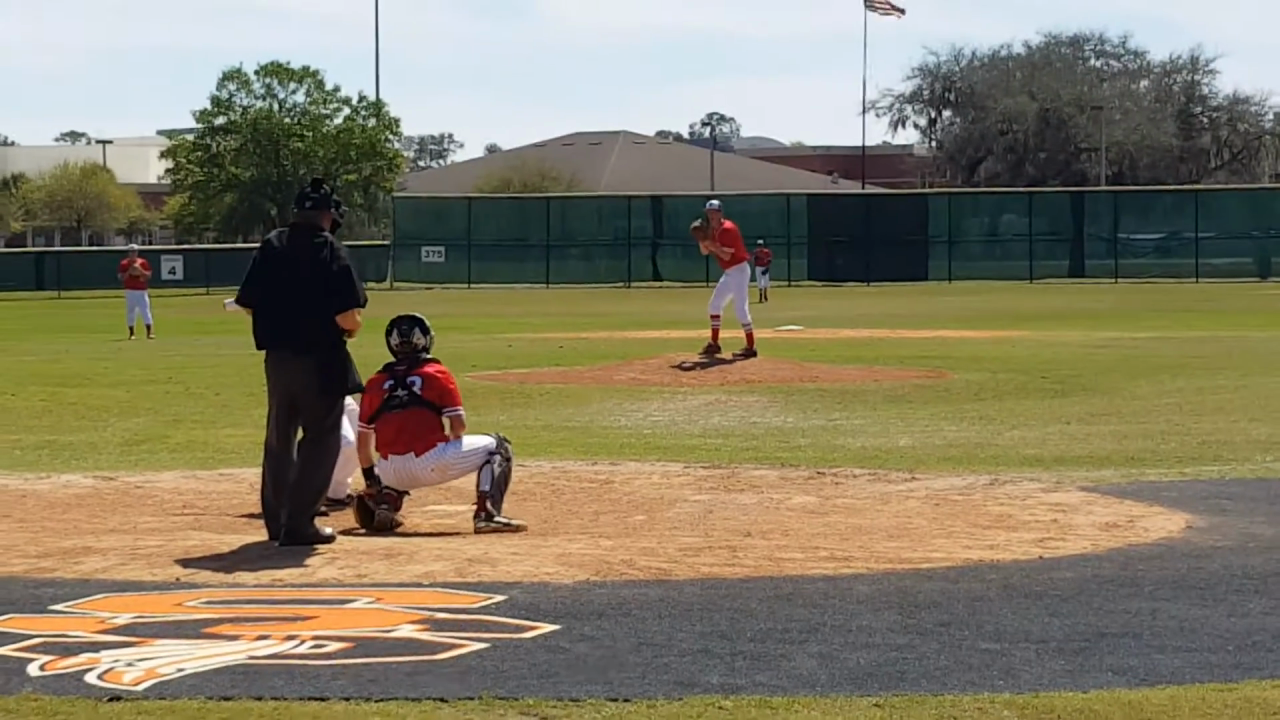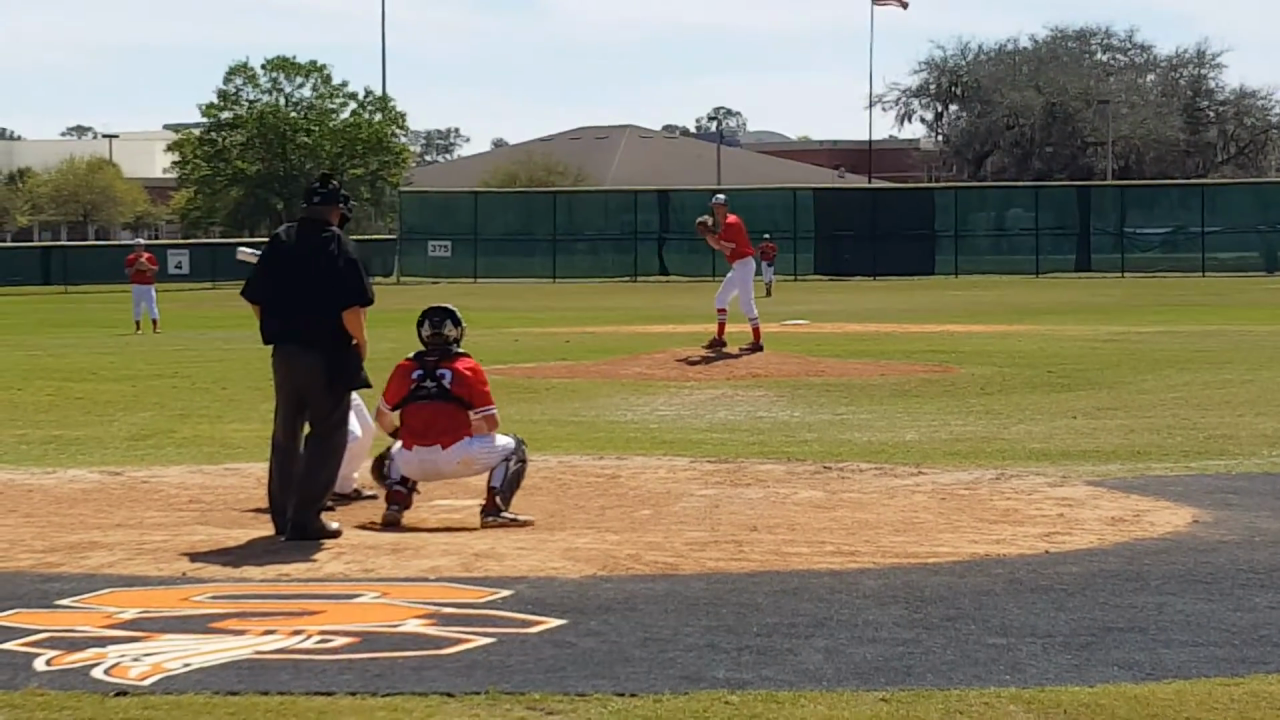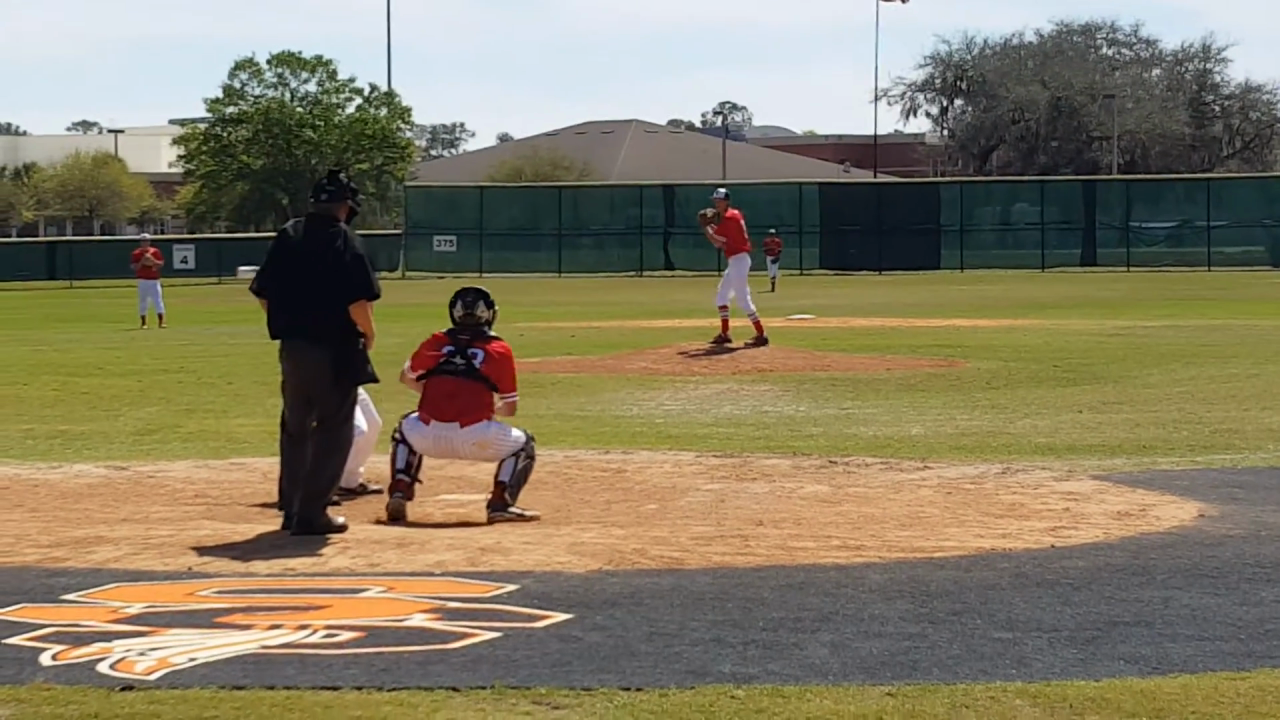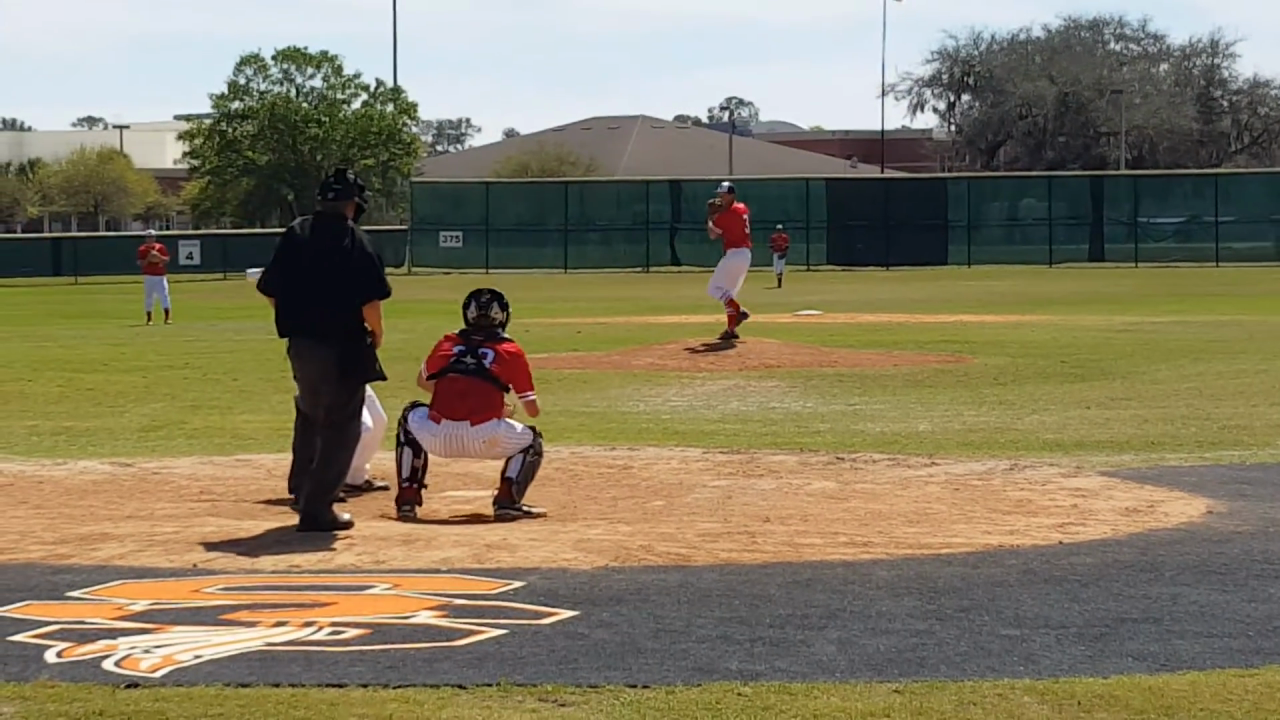
dt=0.2s
person 1, frame 1
left shoulder: (271, 246)
right shoulder: (329, 250)
left elbow: (249, 305)
right elbow: (345, 314)
right wrist: (356, 327)
left hip: (277, 357)
right hip: (320, 359)
left knee: (279, 439)
right knee: (321, 440)
left ankle: (277, 520)
right ankle: (298, 524)
person 1, frame 2
left shoulder: (279, 240)
right shoulder: (338, 245)
left elbow: (256, 301)
right elbow: (351, 309)
right wrist: (361, 340)
left hip: (285, 352)
right hip: (328, 354)
left knee: (286, 435)
right knee: (327, 436)
left ankle: (283, 514)
right ankle: (305, 518)
person 1, frame 3
left shoulder: (287, 235)
right shoulder: (345, 240)
left elbow: (264, 296)
right elbow: (357, 303)
right wrist: (369, 332)
left hip: (292, 347)
right hip: (334, 349)
left knee: (295, 427)
right knee: (334, 430)
left ankle: (292, 508)
right ankle: (310, 513)
person 1, frame 4
left shoulder: (294, 233)
right shoulder: (353, 239)
left elbow: (271, 293)
right elbow: (370, 303)
right wrist: (377, 332)
left hip: (300, 344)
right hip: (342, 347)
left knee: (310, 415)
right knee: (341, 427)
left ankle: (303, 493)
right ankle: (316, 510)
person 2, frame 1
left shoulder: (376, 382)
right shoulder: (438, 374)
left elbow: (364, 439)
right elbow: (458, 423)
left wrist: (370, 482)
right wrist: (448, 445)
left hip: (394, 472)
right hip: (433, 461)
right knee: (498, 447)
left ankle: (385, 504)
right ankle: (487, 513)
person 2, frame 2
left shoulder: (405, 368)
right shoulder: (469, 367)
left elbow: (381, 416)
right elbow: (491, 423)
left wrist: (396, 435)
right wrist: (480, 434)
left hip: (415, 463)
right hip: (456, 455)
left knee: (398, 453)
right knee: (514, 448)
left ankle: (395, 503)
right ankle: (494, 509)
person 2, frame 3
left shoulder: (435, 343)
right shoulder: (500, 350)
left elbow: (405, 377)
right elbow: (511, 408)
right wrist: (494, 407)
left hip: (429, 436)
right hip: (474, 436)
left knee: (406, 428)
right knee: (524, 444)
left ankle: (400, 491)
right ankle: (501, 503)
person 2, frame 4
left shoulder: (447, 344)
right shoulder: (511, 351)
left elbow: (425, 381)
right elbow: (532, 409)
left hip: (437, 435)
right hip: (482, 436)
left knee: (410, 418)
right knee: (531, 440)
left ankle: (407, 497)
right ankle: (508, 501)
